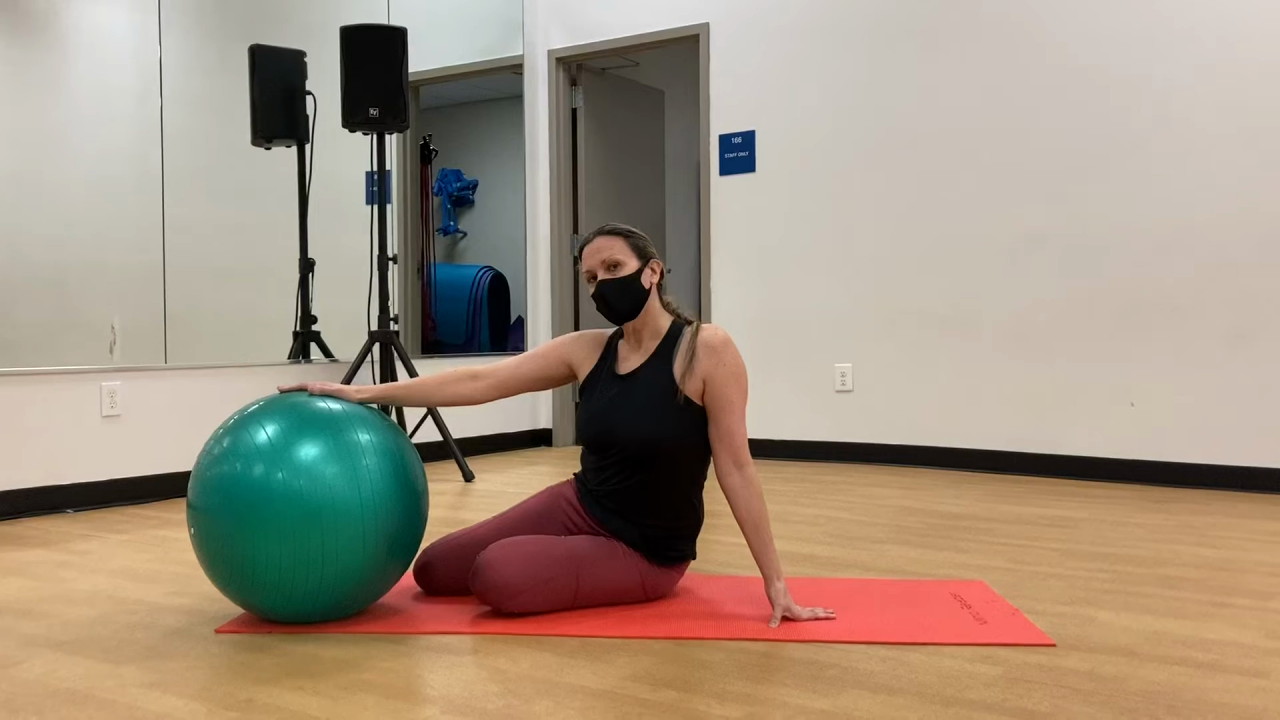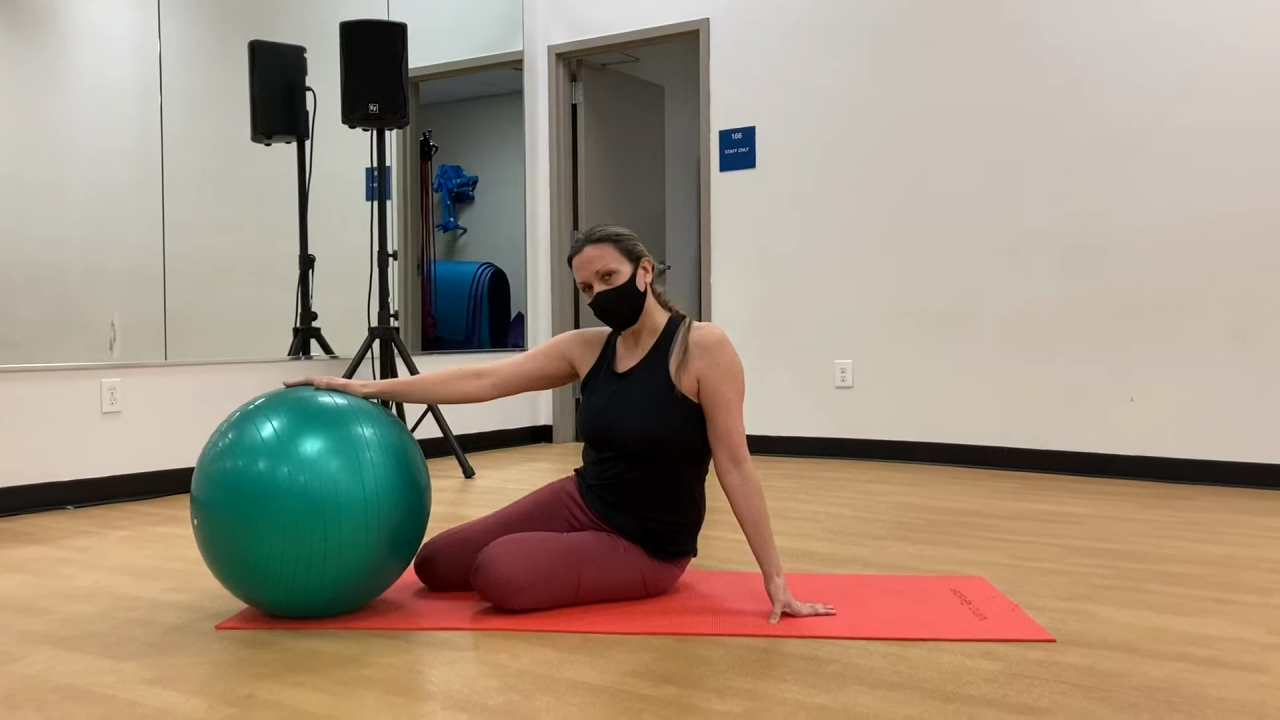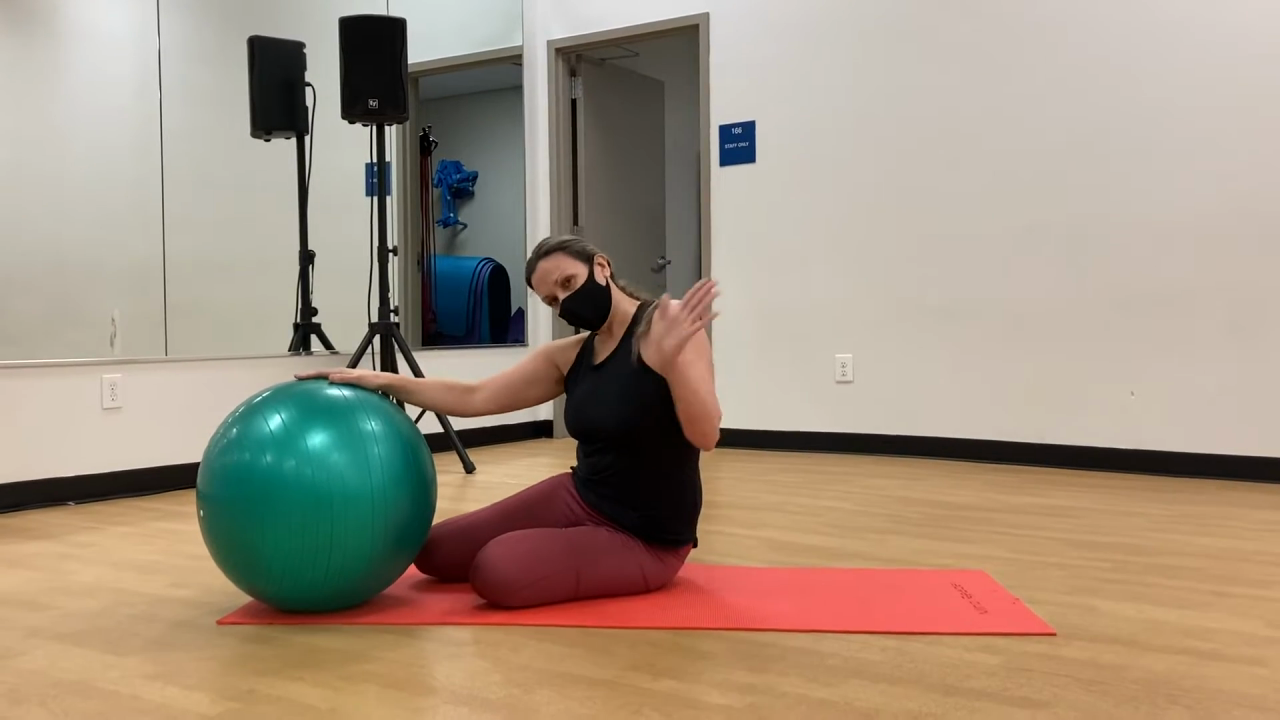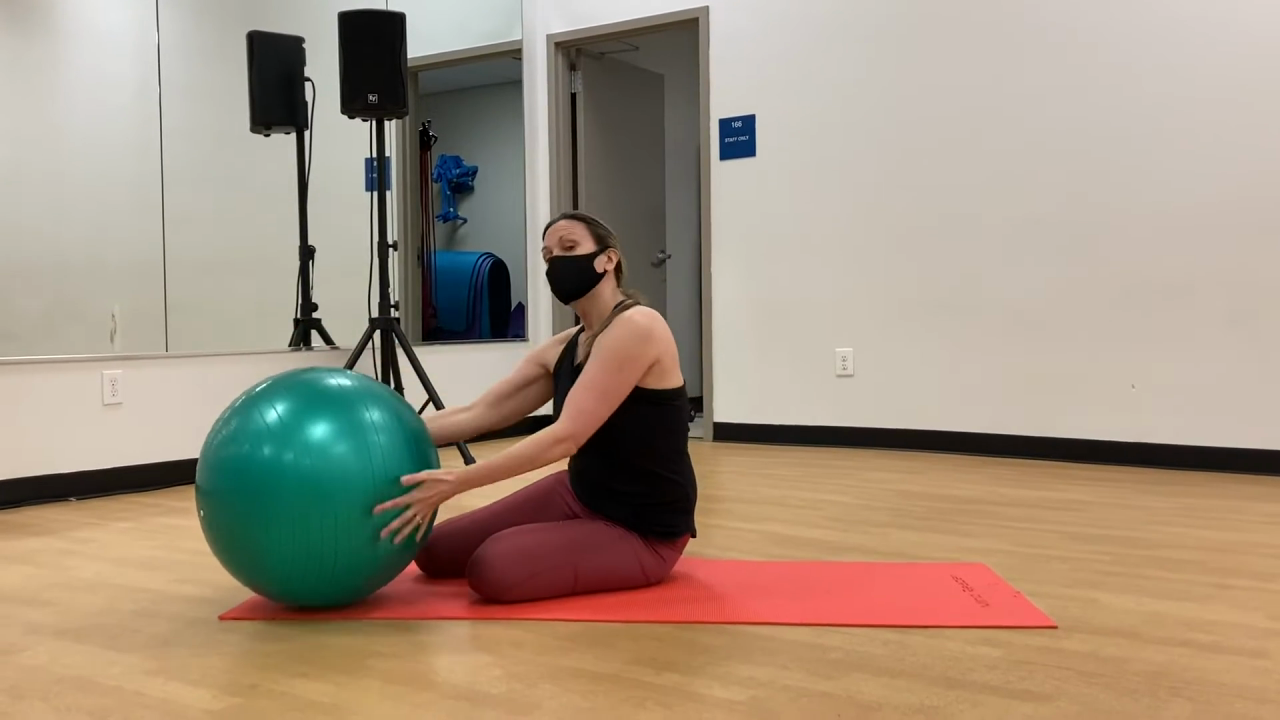
dt=0.7s
person 1, frame 1
left shoulder: (706, 349)
right shoulder: (586, 350)
left elbow: (735, 468)
right elbow: (480, 383)
left wrist: (776, 583)
right wrist: (364, 392)
left hip: (647, 551)
right hip: (579, 507)
left knee: (497, 578)
right knee: (435, 571)
left ankle: (637, 585)
right ankle: (570, 560)
person 1, frame 2
left shoulder: (702, 346)
right shoulder: (586, 348)
left elbow: (735, 465)
right elbow: (482, 381)
left wrist: (775, 578)
right wrist: (369, 386)
left hip: (648, 547)
right hip: (581, 503)
left knee: (499, 575)
right knee: (436, 565)
left ankle: (632, 582)
right ankle: (578, 558)
person 1, frame 3
left shoulder: (664, 323)
right shoulder: (567, 355)
left elbow: (704, 435)
right elbow: (474, 398)
left wrist: (672, 358)
right wrist: (380, 380)
left hip: (645, 538)
right hip: (579, 500)
left knee: (496, 573)
right knee: (435, 553)
right ankle: (578, 552)
person 1, frame 4
left shoulder: (635, 328)
right shoulder: (562, 349)
left elbow: (565, 436)
right elbow: (478, 415)
left wrist: (456, 482)
left hip: (642, 533)
left knee: (492, 570)
right knee: (434, 554)
left ankle: (629, 567)
right ankle: (575, 549)
